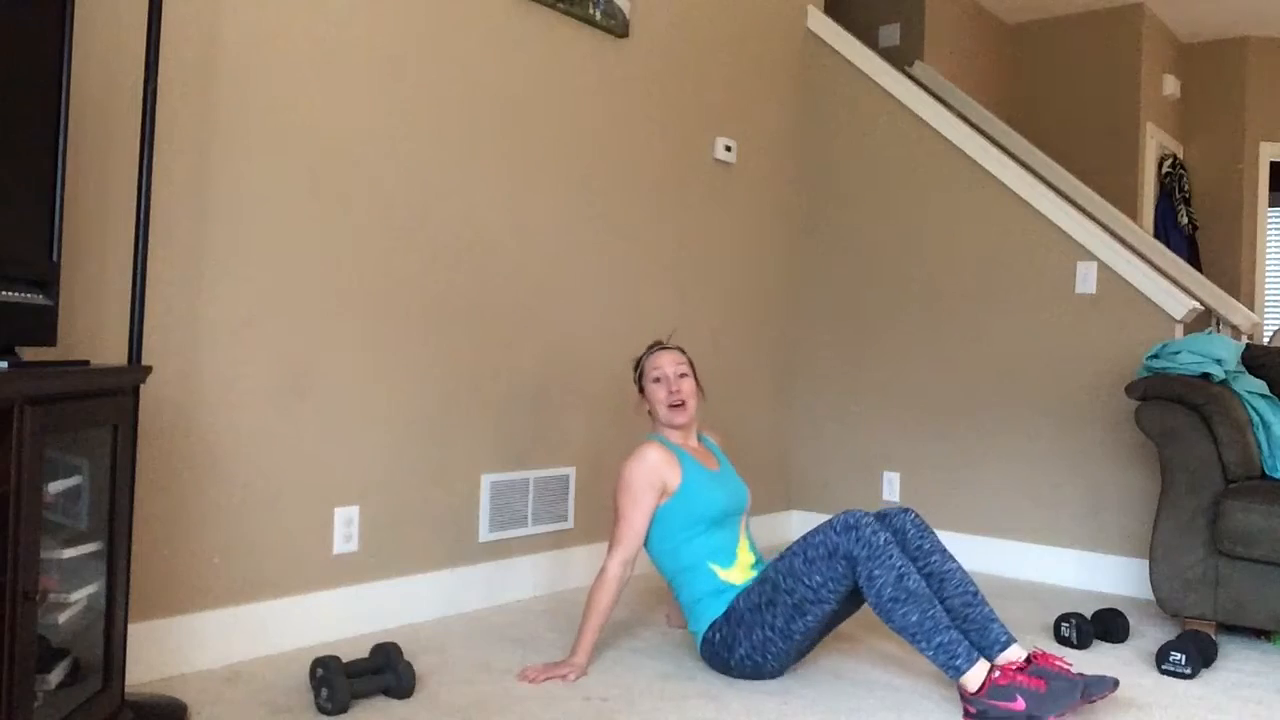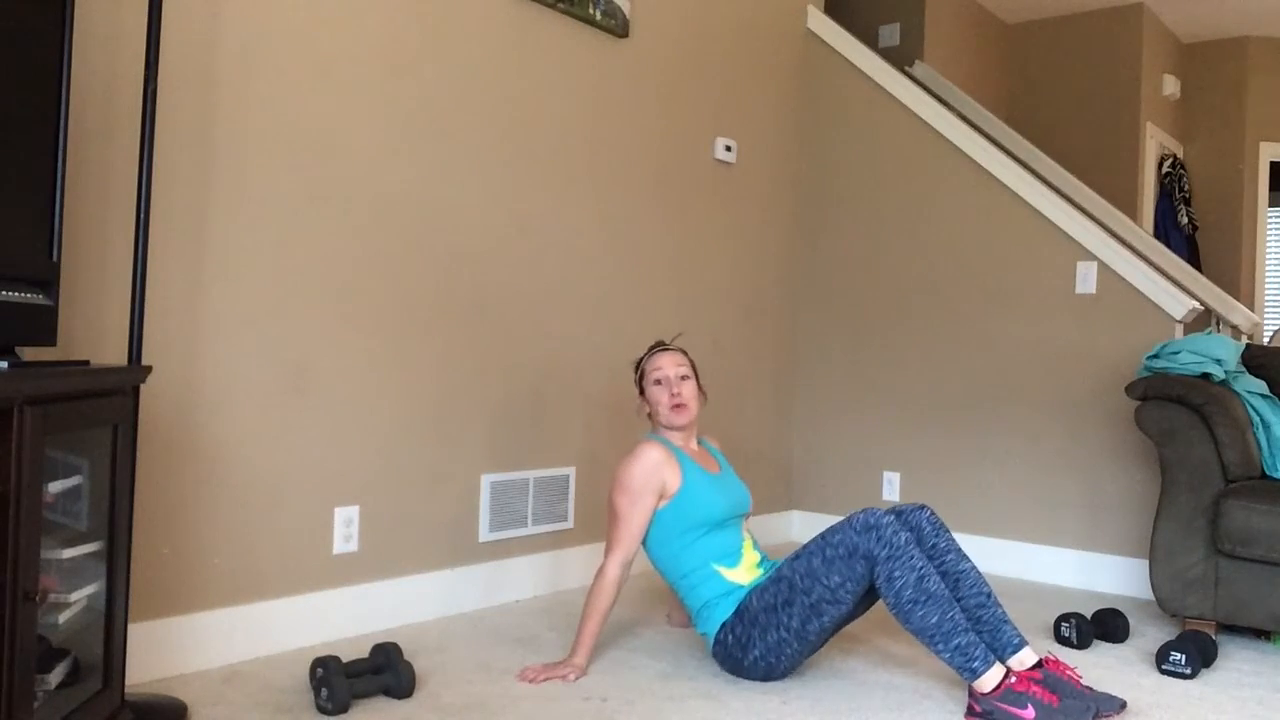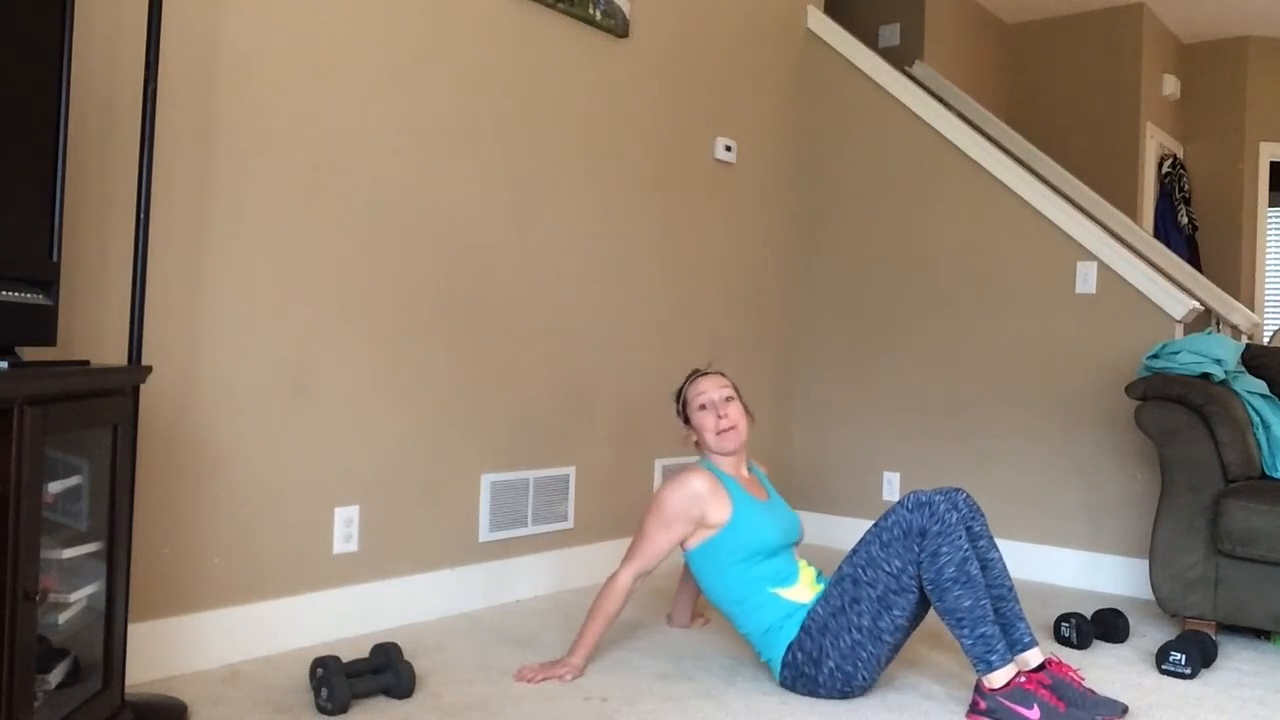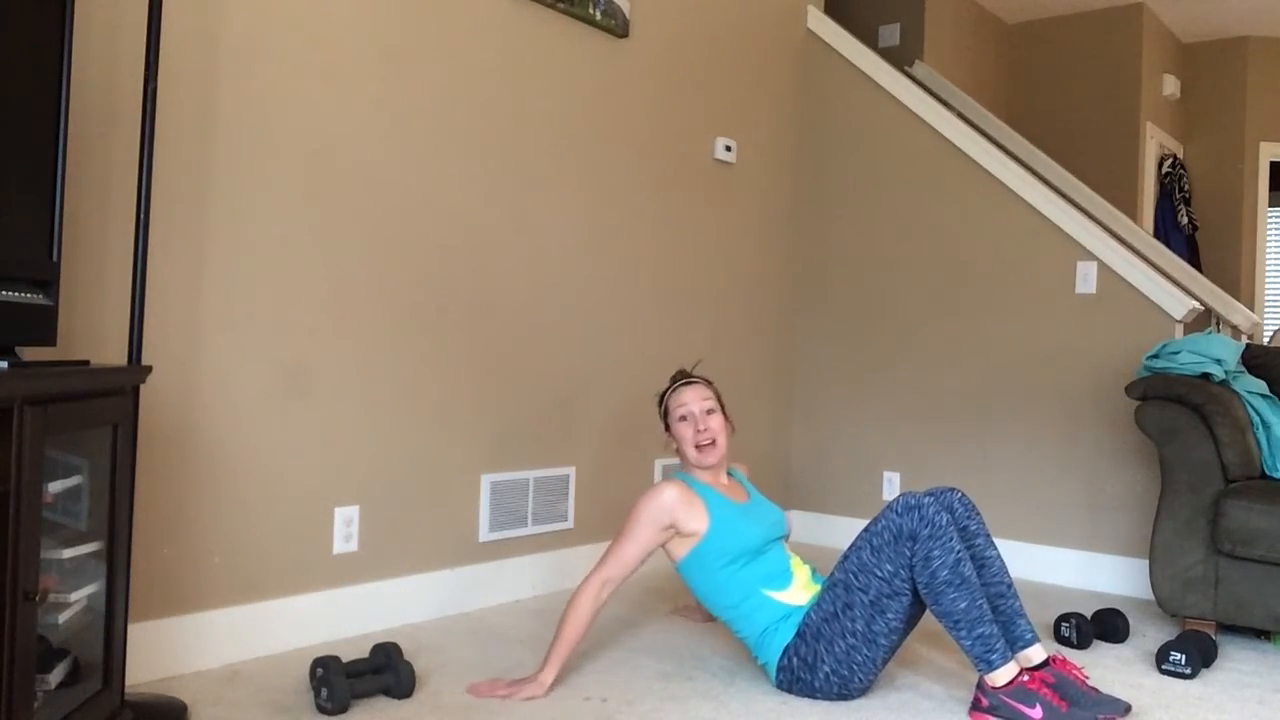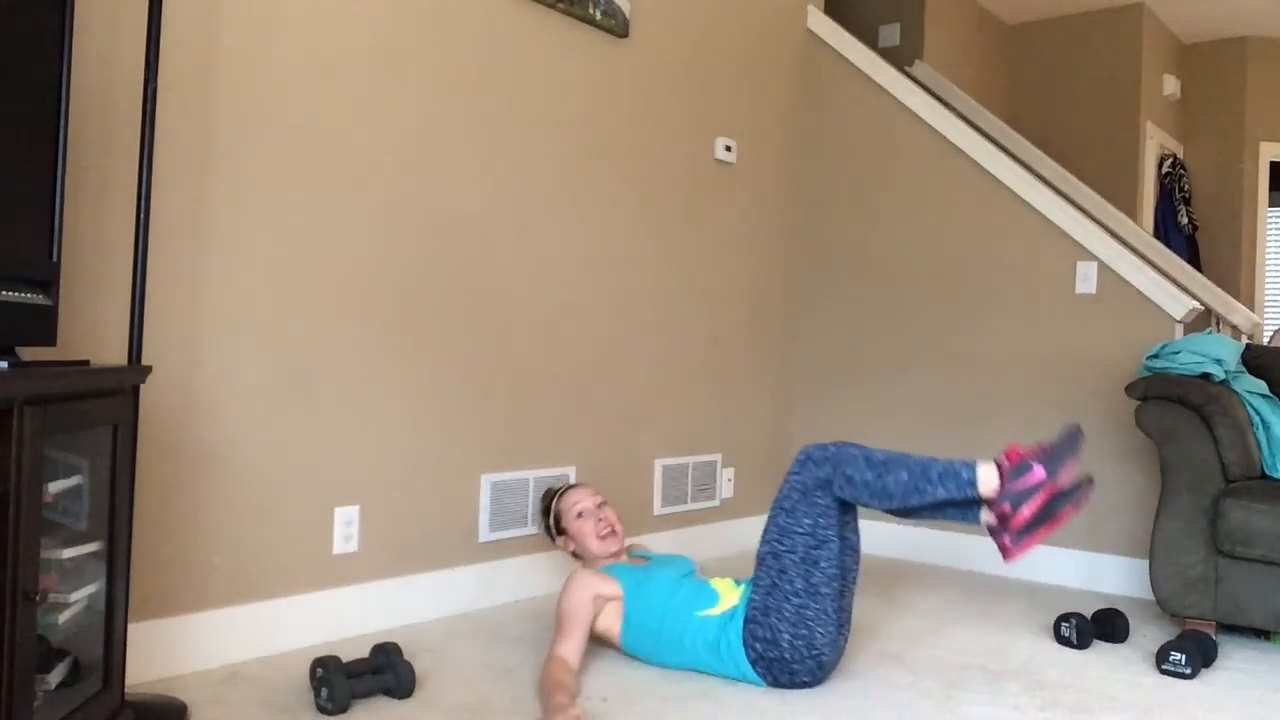
dt=1s
person 1, frame 1
left shoulder: (709, 445)
right shoulder: (650, 461)
right elbow: (618, 561)
right wrist: (578, 659)
left hip: (768, 616)
right hip: (734, 635)
left knee: (900, 523)
right knee: (853, 532)
left ankle: (1012, 659)
person 1, frame 2
left shoulder: (710, 450)
right shoulder: (649, 462)
right elbow: (615, 562)
left wrist: (688, 604)
right wrist: (578, 659)
left hip: (776, 611)
right hip: (746, 636)
left knee: (917, 519)
right knee: (876, 532)
left ankle: (1023, 663)
person 1, frame 3
left shoulder: (754, 475)
right shoulder: (693, 488)
right elbow: (628, 572)
left wrist: (683, 613)
right wrist: (575, 659)
left hip: (833, 626)
right hip: (814, 656)
left knee: (954, 504)
right knee: (927, 513)
left ankle: (1030, 663)
person 1, frame 4
left shoulder: (737, 480)
right shoulder: (671, 498)
right elbow: (600, 582)
left hip: (830, 625)
right hip: (811, 659)
left knee: (949, 504)
right knee: (917, 515)
left ankle: (1032, 660)
person 1, frame 5
left shoulder: (645, 560)
right shoulder: (585, 591)
right elbow: (558, 665)
left hip: (800, 636)
right hip: (777, 649)
left knee: (833, 477)
right knee: (818, 466)
left ankle: (1000, 514)
right ankle: (997, 481)
